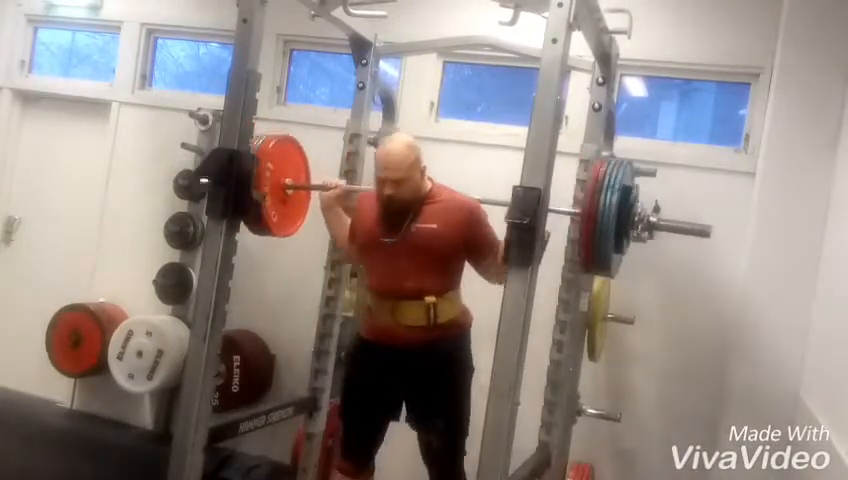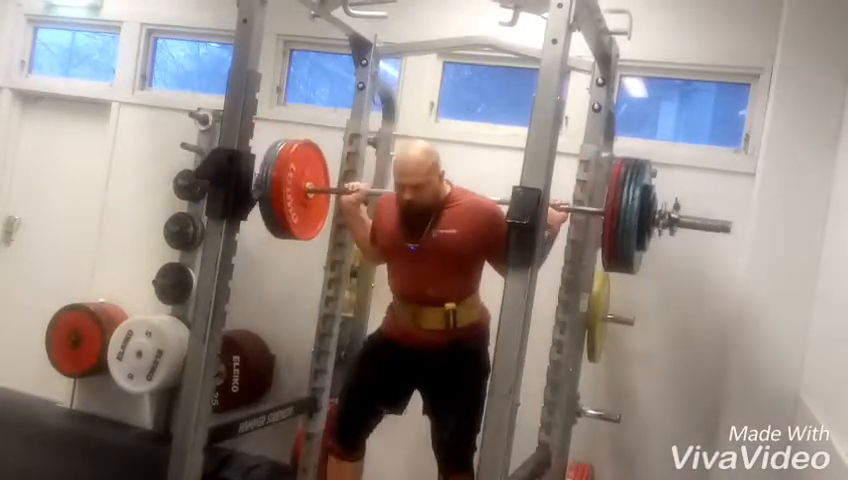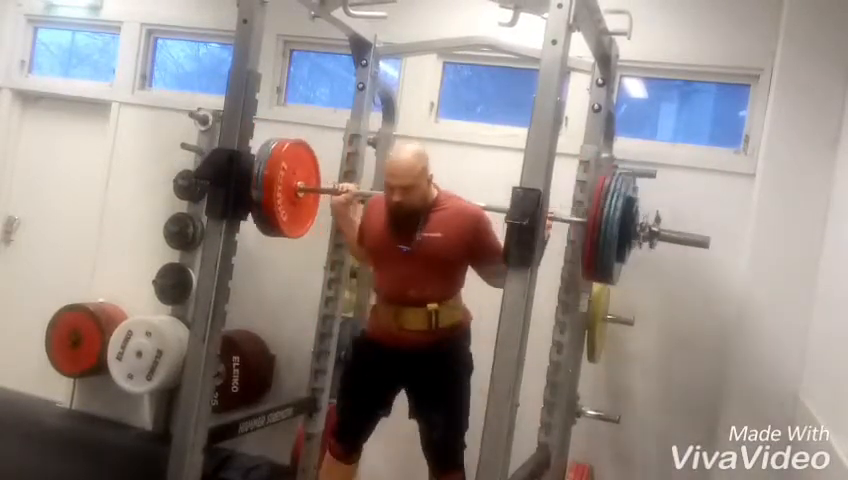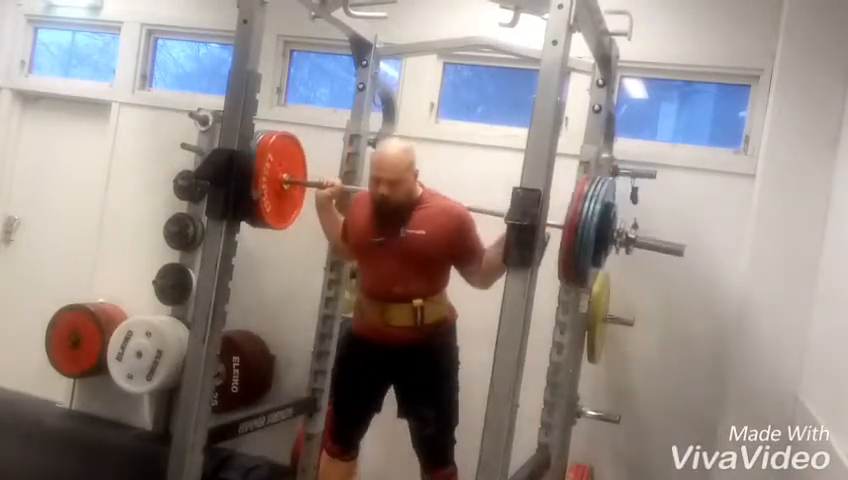
dt=0.3s
person 1, frame 1
left shoulder: (460, 211)
right shoulder: (367, 204)
left elbow: (496, 270)
right wrist: (331, 207)
left hip: (440, 348)
right hip: (375, 341)
right knee: (355, 449)
person 1, frame 2
left shoulder: (481, 213)
right shoulder: (386, 206)
left wrist: (548, 231)
right wrist: (352, 210)
left hip: (458, 347)
right hip: (397, 337)
right knee: (347, 429)
person 1, frame 3
left shoulder: (466, 218)
right shoulder: (376, 210)
left elbow: (499, 274)
right wrist: (342, 212)
left hip: (439, 347)
right hip: (379, 339)
right knee: (345, 436)
person 1, frame 4
left shoulder: (450, 216)
right shoulder: (360, 204)
left elbow: (481, 275)
right wrist: (325, 204)
left hip: (426, 344)
right hip: (366, 337)
left knee: (435, 450)
right knee: (340, 436)
